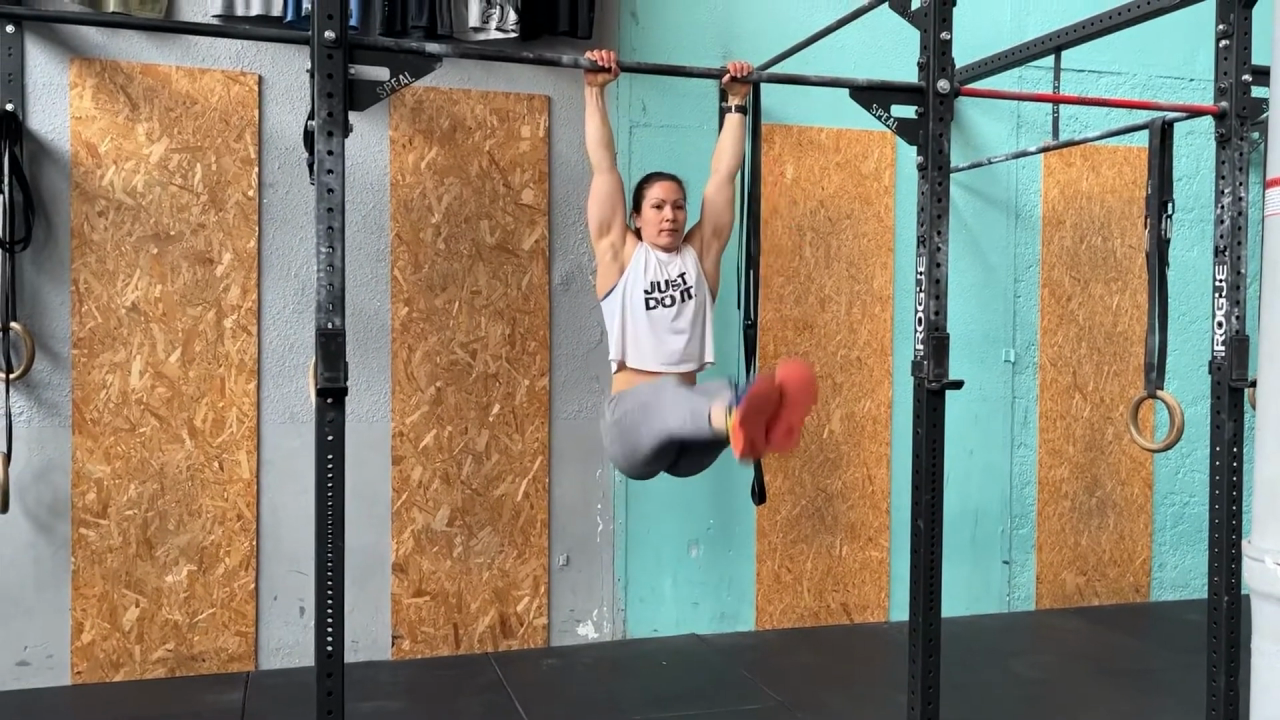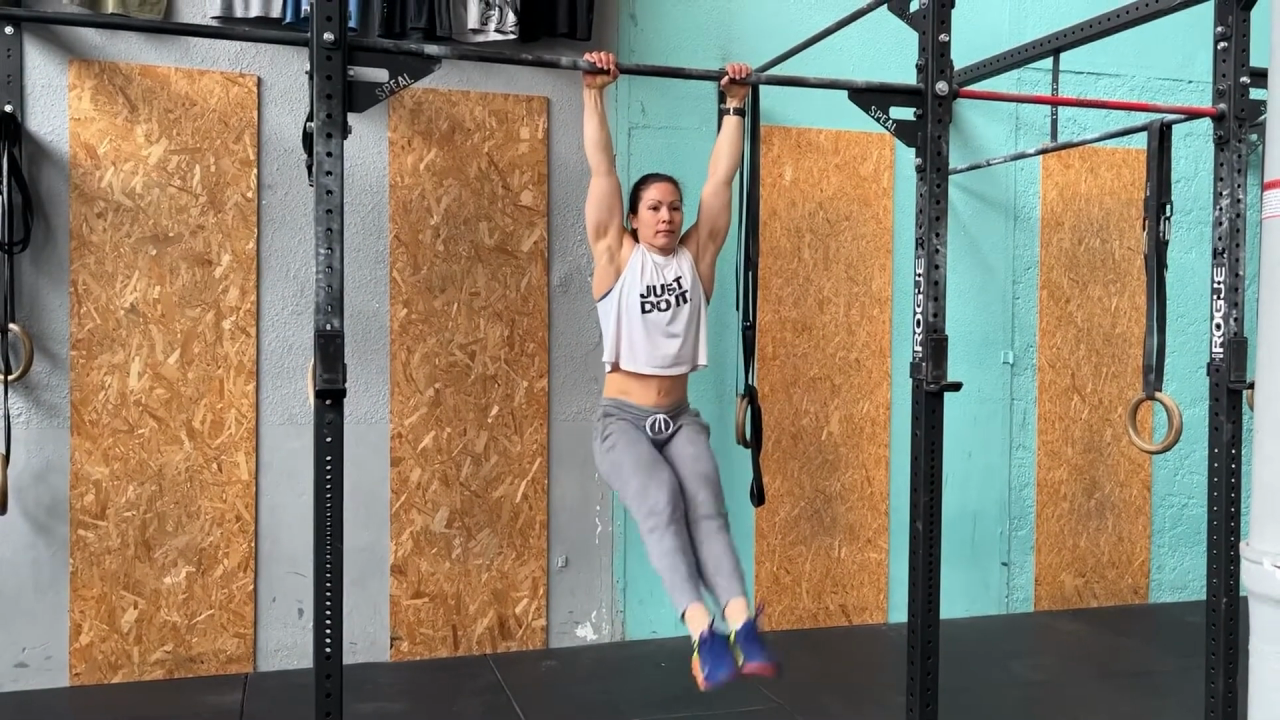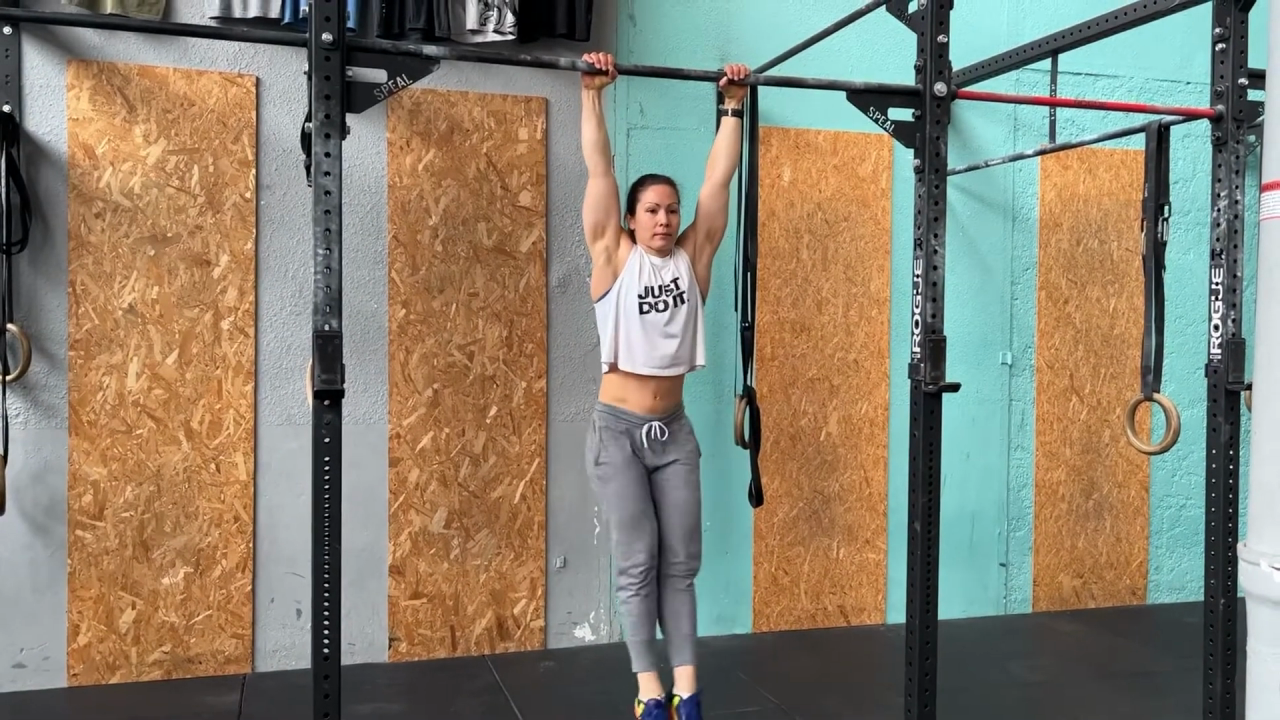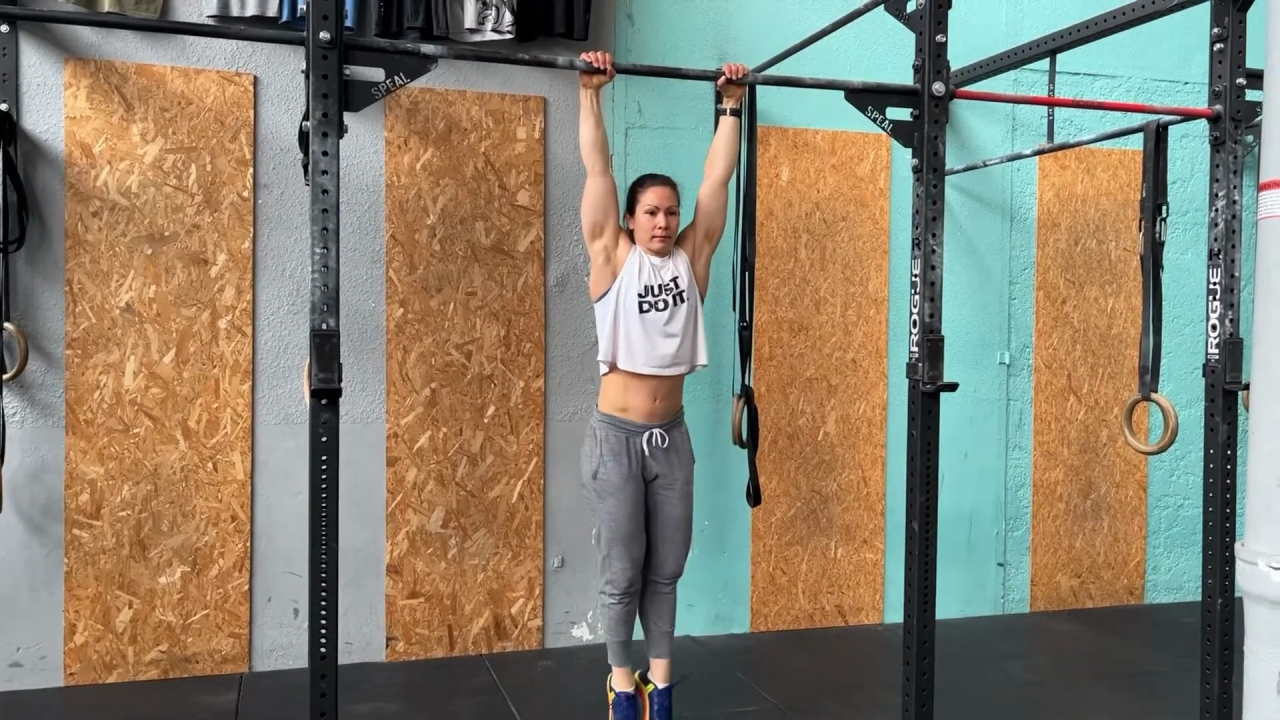
dt=0.3s
person 1, frame 1
left shoulder: (700, 250)
right shoulder: (619, 252)
left elbow: (726, 174)
right elbow: (602, 166)
left wrist: (736, 100)
right wrist: (595, 89)
left hip: (690, 437)
right hip: (634, 421)
left knee: (718, 395)
right knee: (667, 397)
left ankle: (764, 425)
right ankle: (742, 422)
person 1, frame 2
left shoulder: (694, 256)
right shoulder: (615, 254)
left elbow: (720, 183)
right elbow: (601, 170)
left wrist: (735, 105)
right wrist: (595, 96)
left hip: (680, 422)
right hip: (620, 423)
left knee: (707, 509)
right knee: (660, 508)
left ankle: (744, 630)
right ankle: (705, 635)
person 1, frame 3
left shoulder: (693, 257)
right shoulder: (613, 257)
left elbow: (718, 181)
right elbow: (599, 172)
left wrist: (733, 107)
right wrist: (591, 94)
left hip: (674, 431)
right hip: (618, 430)
left knee: (680, 566)
right knee: (637, 566)
person 1, frame 4
left shoulder: (691, 257)
right shoulder: (613, 256)
left elbow: (717, 180)
right elbow: (597, 171)
left wrist: (731, 106)
right wrist: (590, 92)
left hip: (671, 436)
right hip: (616, 437)
left knee: (665, 572)
right knee: (623, 575)
